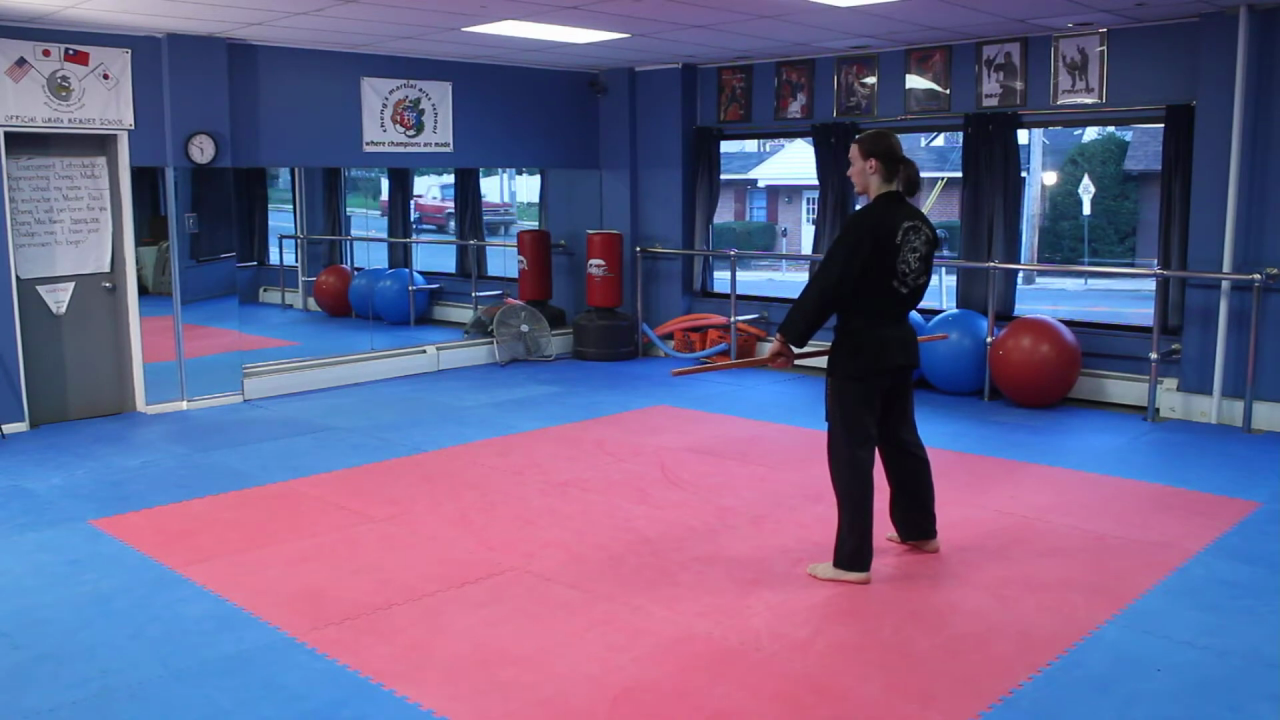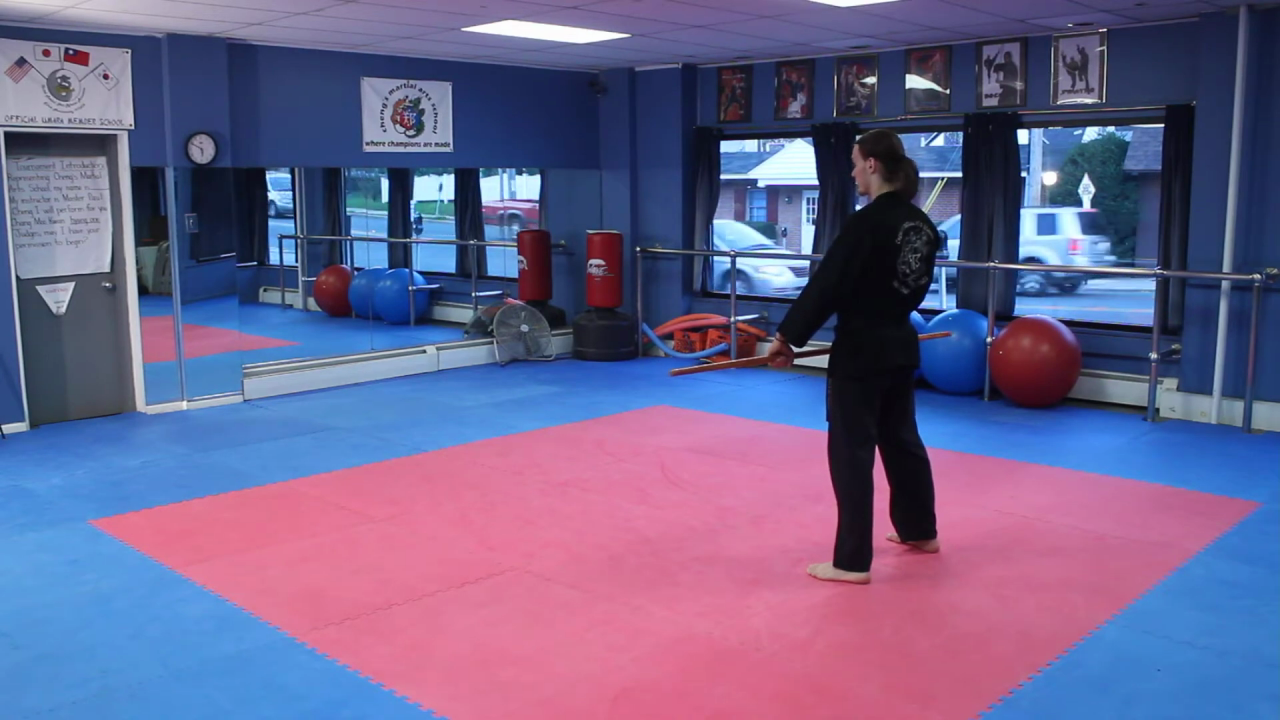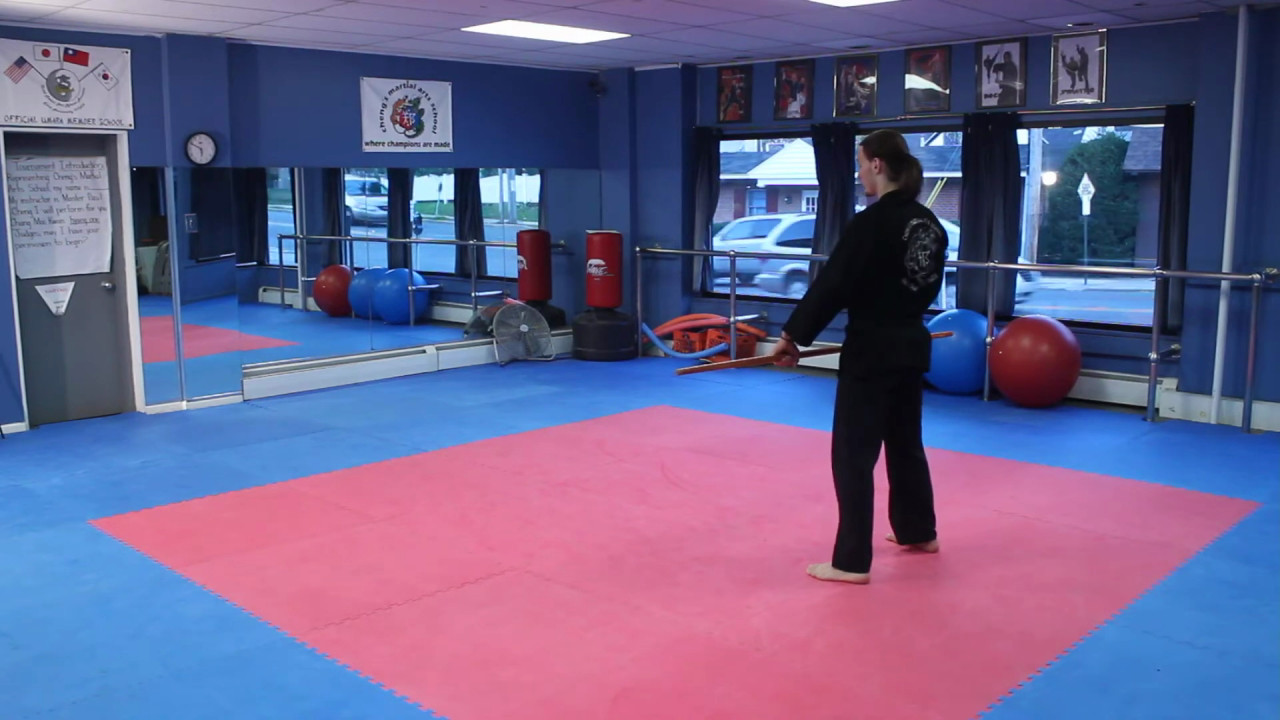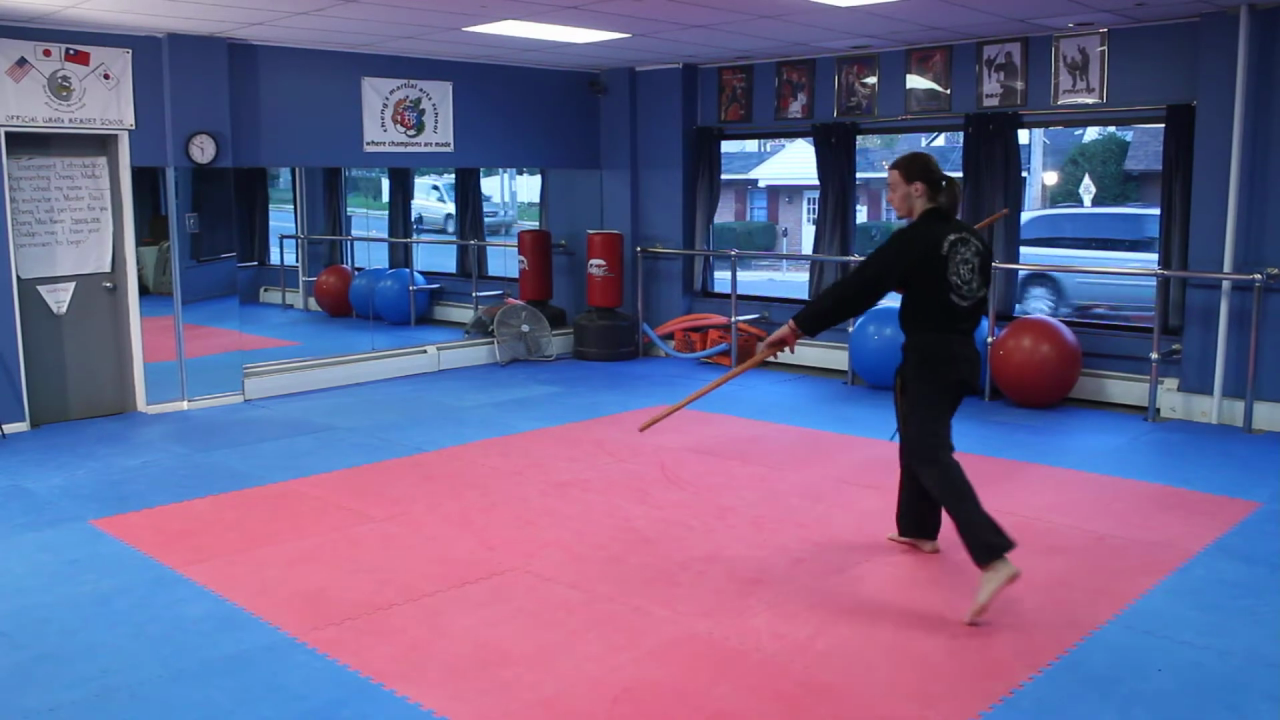
dt=0.5s
person 1, frame 1
left shoulder: (866, 222)
right shoulder: (919, 223)
left elbow: (826, 285)
left wrist: (787, 337)
left hip: (860, 350)
right hip: (899, 345)
left knee: (852, 451)
right knee: (901, 438)
left ankle: (853, 561)
right ankle: (920, 530)
person 1, frame 2
left shoulder: (866, 223)
right shoulder: (921, 223)
left elbow: (825, 285)
left wrist: (786, 337)
left hip: (861, 349)
right hip: (900, 345)
left knee: (852, 451)
right knee: (901, 438)
left ankle: (853, 562)
right ankle: (920, 530)
person 1, frame 3
left shoulder: (873, 221)
right shoulder: (929, 221)
left elbow: (832, 283)
left wrist: (792, 334)
left hip: (873, 348)
right hip: (912, 344)
left knee: (854, 451)
right knee: (906, 442)
left ankle: (851, 561)
right ankle: (918, 531)
person 1, frame 4
left shoulder: (913, 239)
right shoulder: (971, 236)
left elbow: (857, 285)
left wrist: (797, 326)
left hip: (929, 360)
right hip: (960, 356)
left knee: (931, 456)
right knee: (922, 442)
left ankle: (993, 559)
right ankle: (919, 530)
